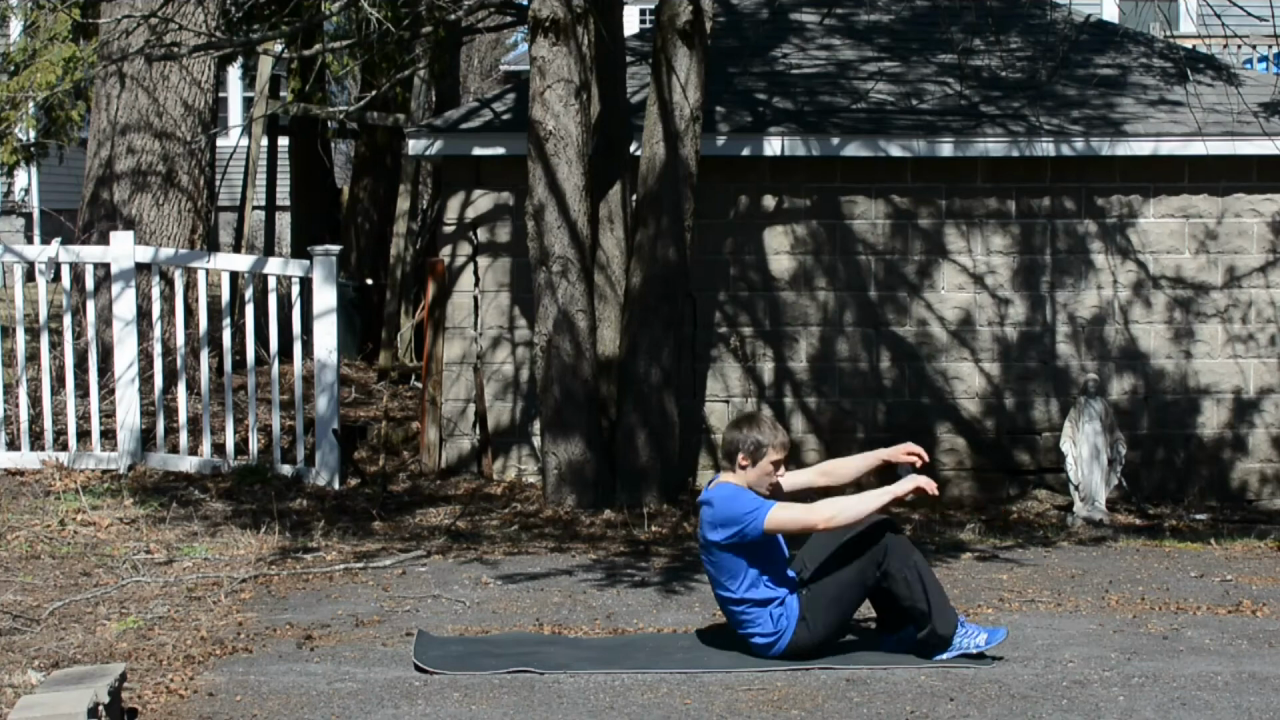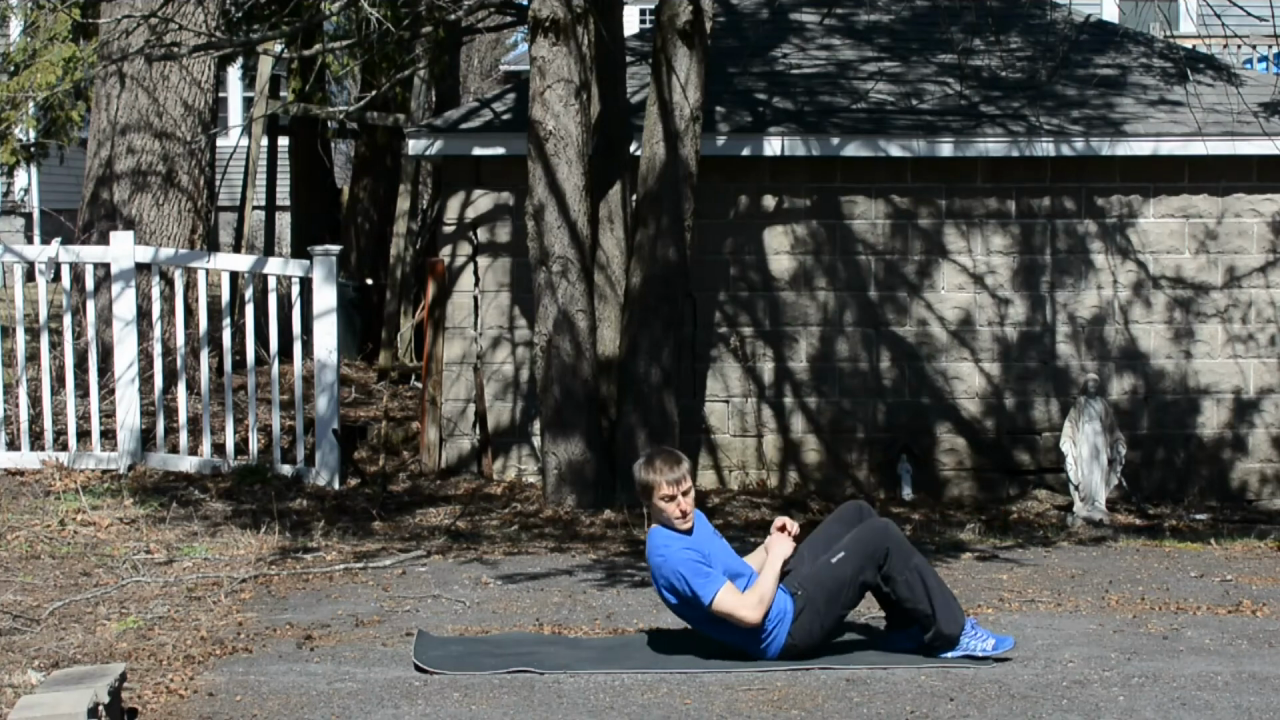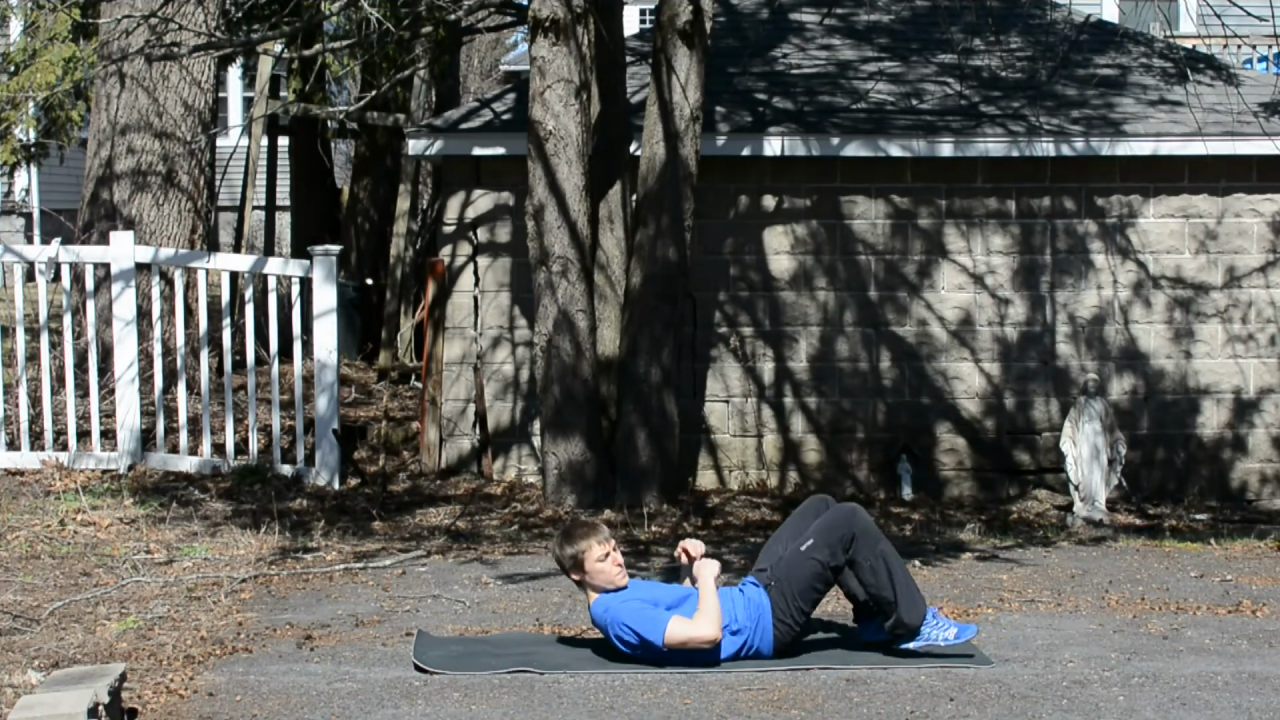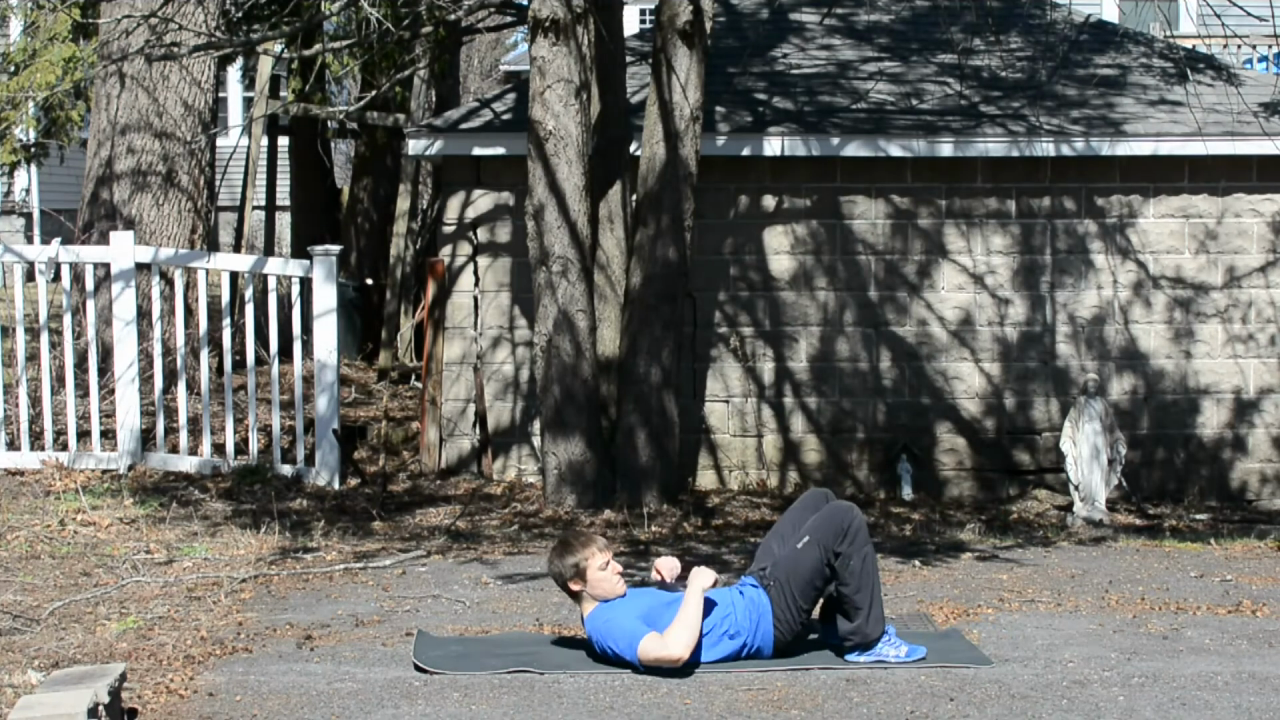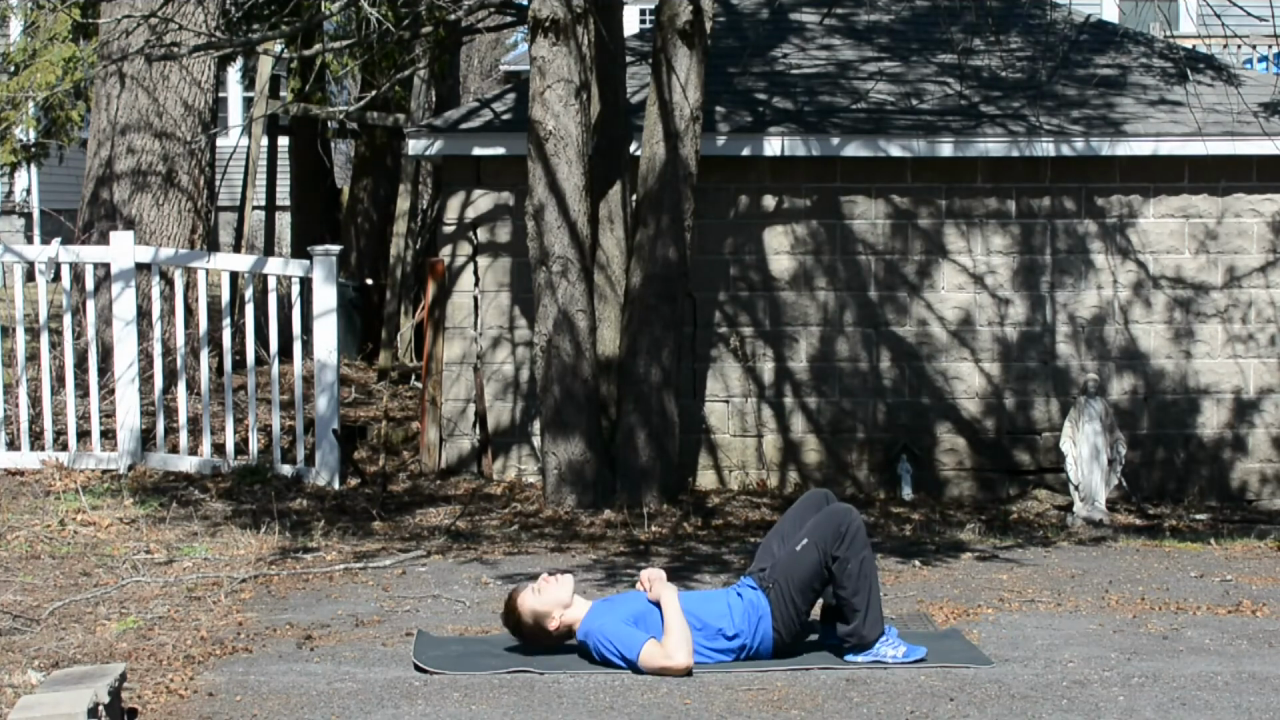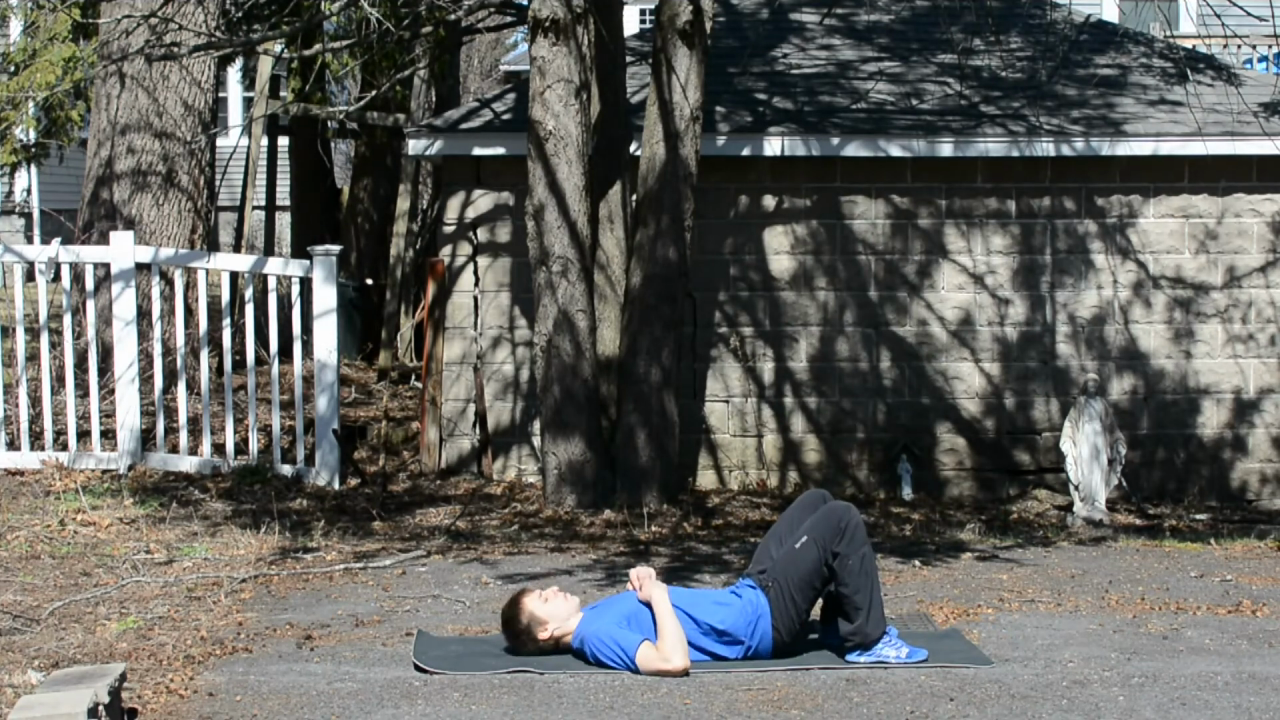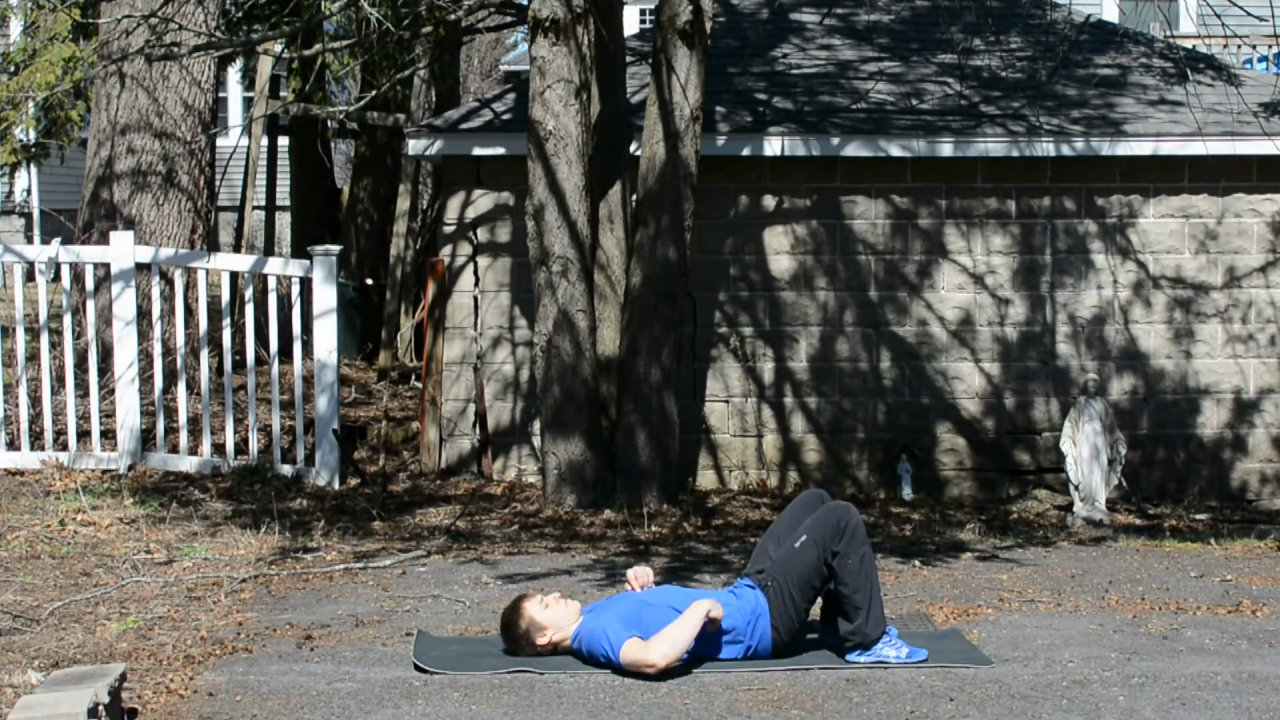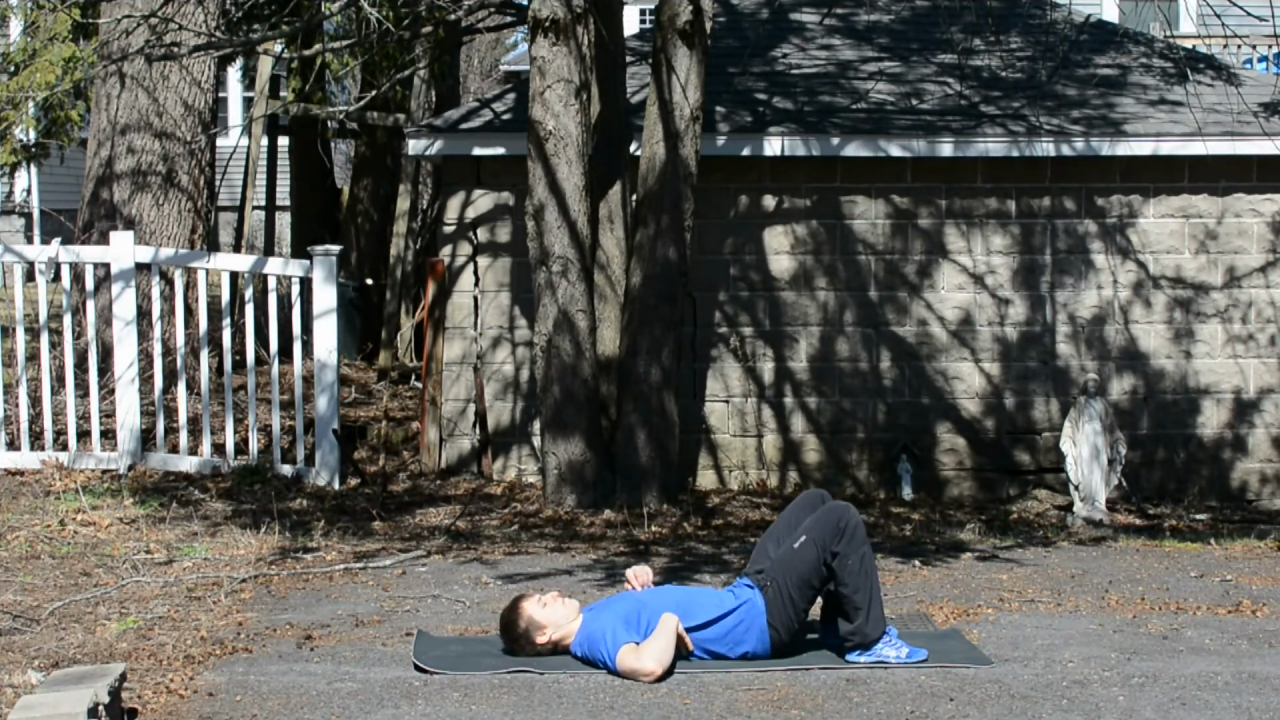
dt=0.5s
person 1, frame 1
left shoulder: (733, 488)
right shoulder: (730, 504)
left elbow: (818, 477)
right elbow: (818, 518)
left wrist: (886, 455)
right wrist: (898, 489)
left hip: (787, 602)
right hip: (786, 630)
left knee: (867, 519)
right knee: (883, 535)
left ankle: (900, 629)
right ankle: (943, 636)
person 1, frame 2
left shoulder: (690, 520)
right shoulder: (669, 555)
right elbow: (749, 613)
left wrist: (770, 544)
right wrist: (777, 557)
left hip: (781, 601)
right hip: (785, 628)
left knee: (856, 513)
right knee: (882, 538)
left ankle: (908, 628)
right ankle: (949, 636)
person 1, frame 3
left shoulder: (620, 594)
right shoulder: (616, 615)
right elbow: (707, 632)
left wrist: (690, 569)
right wrist: (705, 576)
left hip: (755, 595)
right hip: (769, 621)
left knee: (824, 506)
right knee: (850, 520)
left ankle: (875, 621)
right ankle: (911, 627)
person 1, frame 4
left shoulder: (613, 604)
right shoulder: (606, 626)
right elbow: (675, 652)
left wrist: (665, 581)
right wrist: (695, 588)
left hip: (751, 593)
right hip: (767, 619)
left knee: (821, 500)
right knee: (845, 519)
left ankle: (840, 626)
right ankle: (866, 641)
person 1, frame 5
left shoulder: (601, 613)
right shoulder: (601, 631)
right elbow: (677, 660)
left wrist: (650, 585)
right wrist: (667, 596)
left hip: (749, 595)
right hip: (765, 622)
left knee: (822, 501)
right knee: (844, 521)
left ankle: (839, 628)
right ankle: (865, 642)
person 1, frame 6
left shoulder: (595, 617)
right shoulder: (597, 637)
right elbow: (674, 661)
left wrist: (644, 584)
right wrist: (658, 596)
left hip: (748, 594)
right hip: (765, 620)
left knee: (818, 501)
right knee: (841, 519)
left ankle: (840, 627)
right ankle: (867, 642)
person 1, frame 7
left shoulder: (594, 618)
right shoulder: (594, 636)
right elbow: (655, 658)
left wrist: (641, 584)
right wrist: (700, 609)
left hip: (747, 596)
right hip: (763, 621)
left knee: (816, 501)
right knee: (841, 519)
left ankle: (839, 626)
right ankle: (867, 642)
person 1, frame 8
left shoulder: (594, 618)
right shoulder: (594, 638)
right elbow: (649, 666)
left wrist: (641, 584)
right wrist: (669, 621)
left hip: (746, 592)
right hip: (763, 617)
left knee: (816, 501)
right knee: (841, 519)
left ankle: (840, 627)
right ankle: (867, 641)
